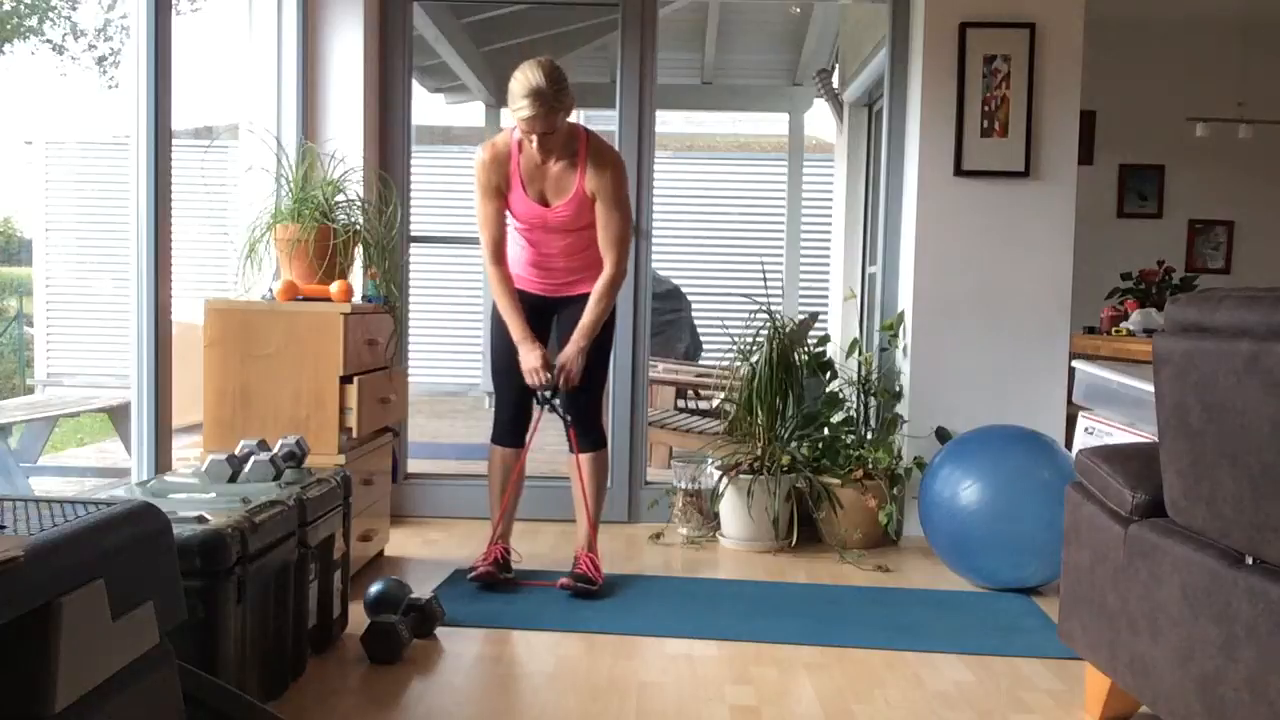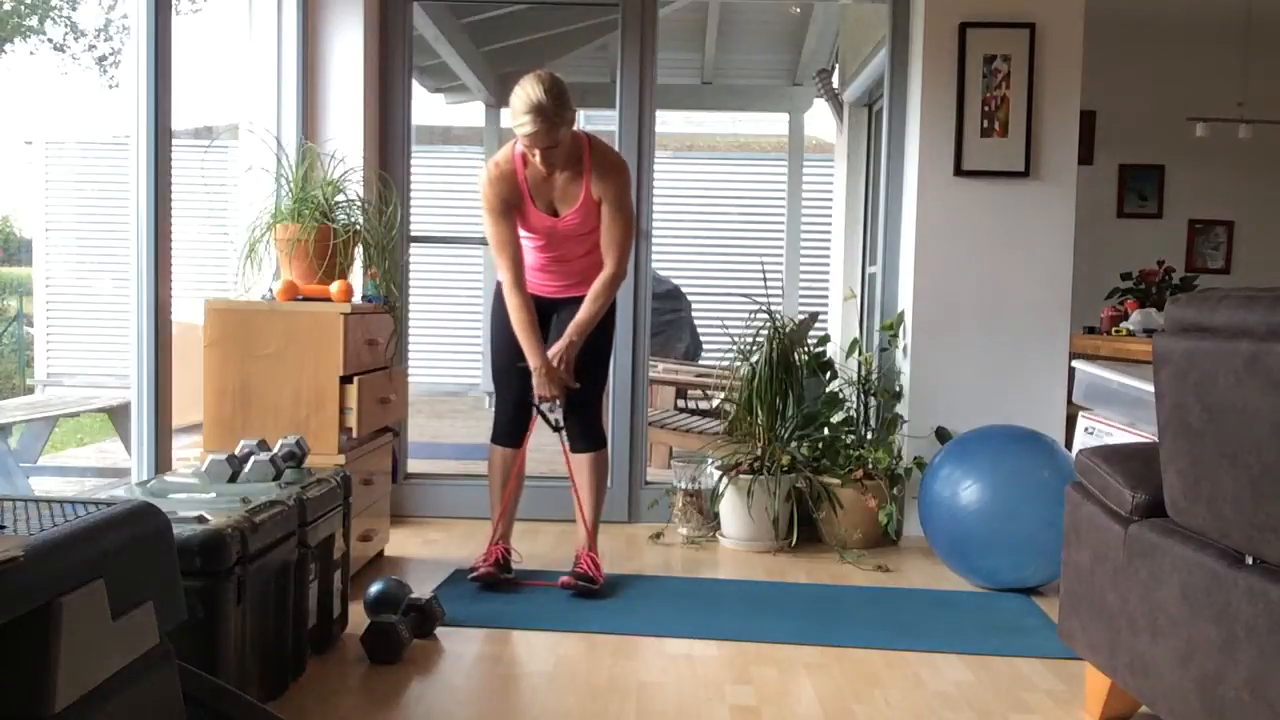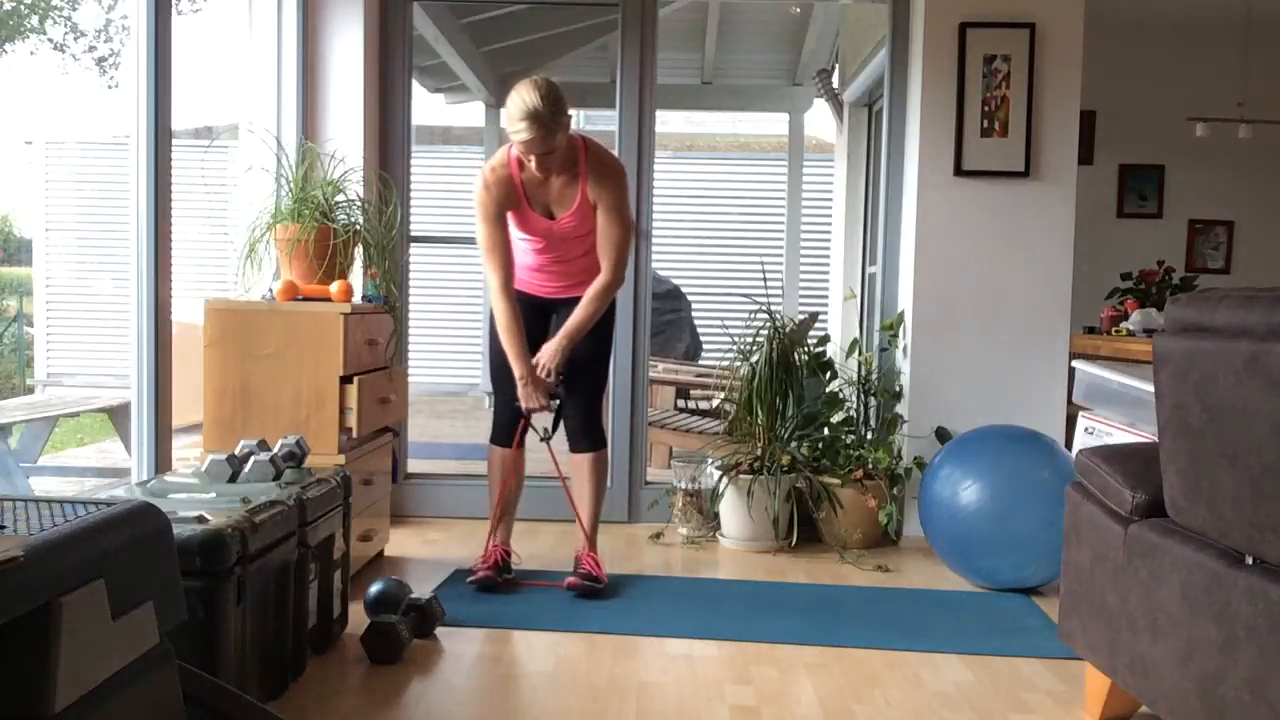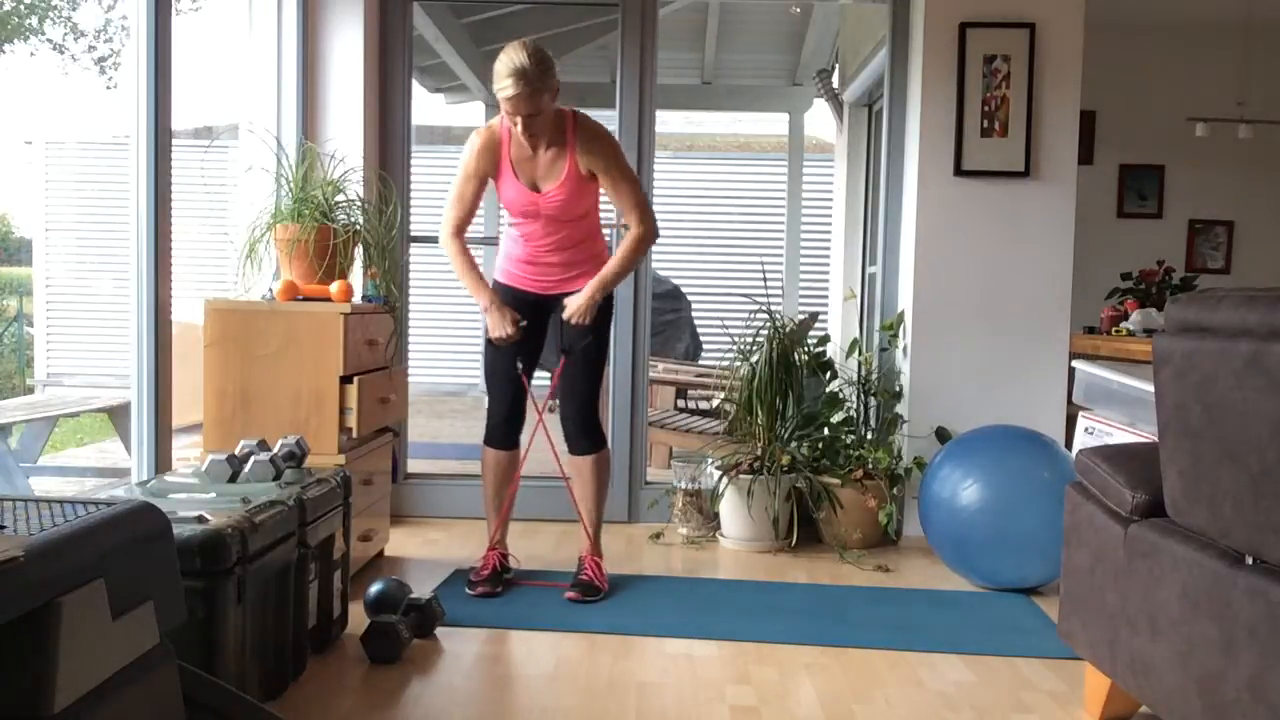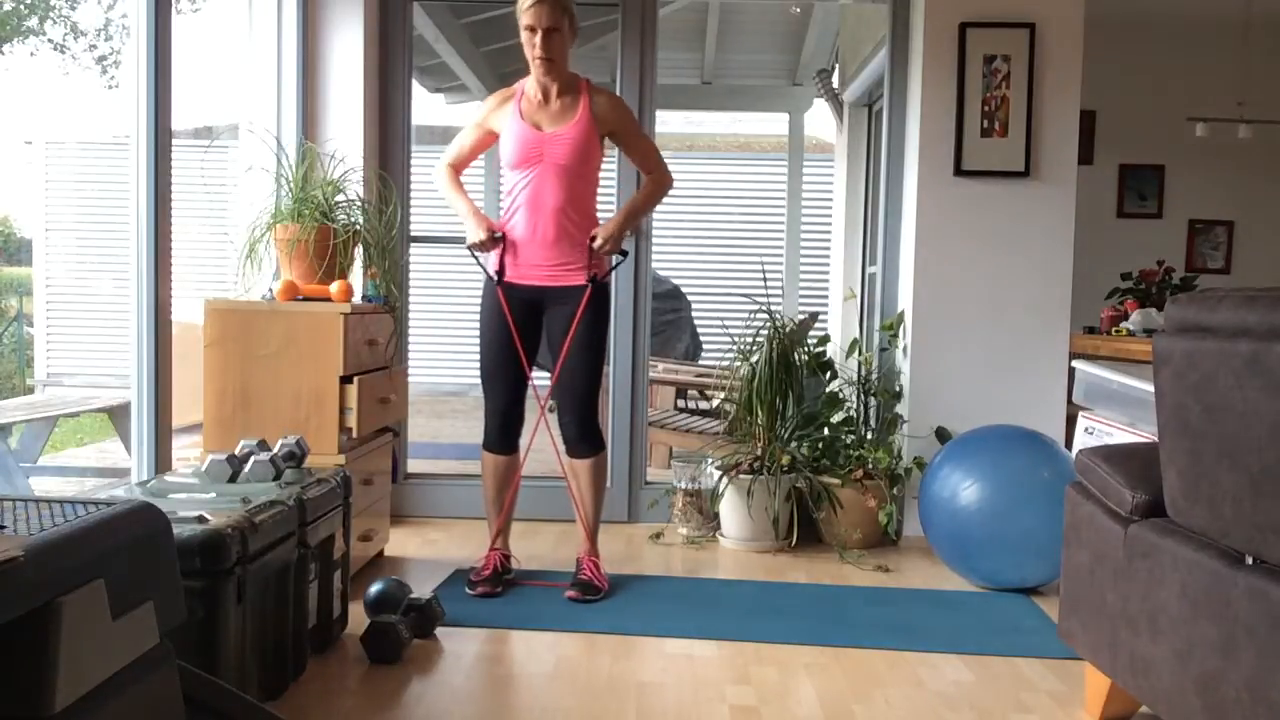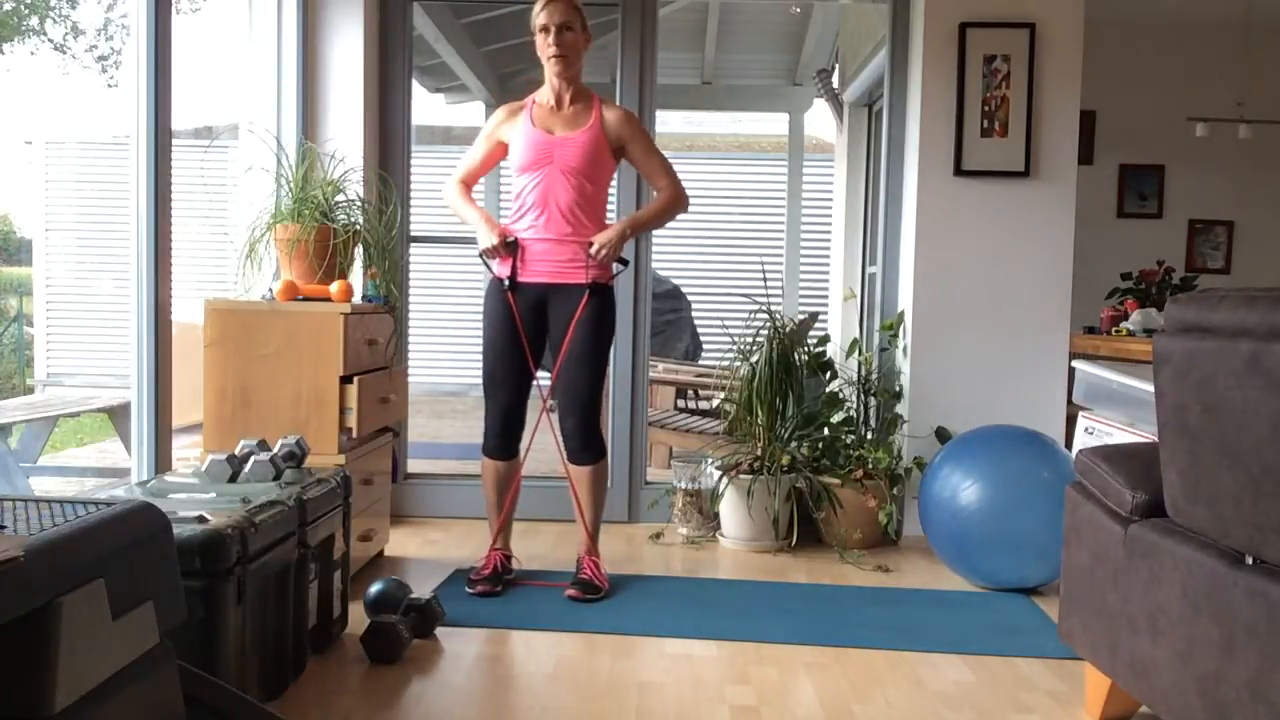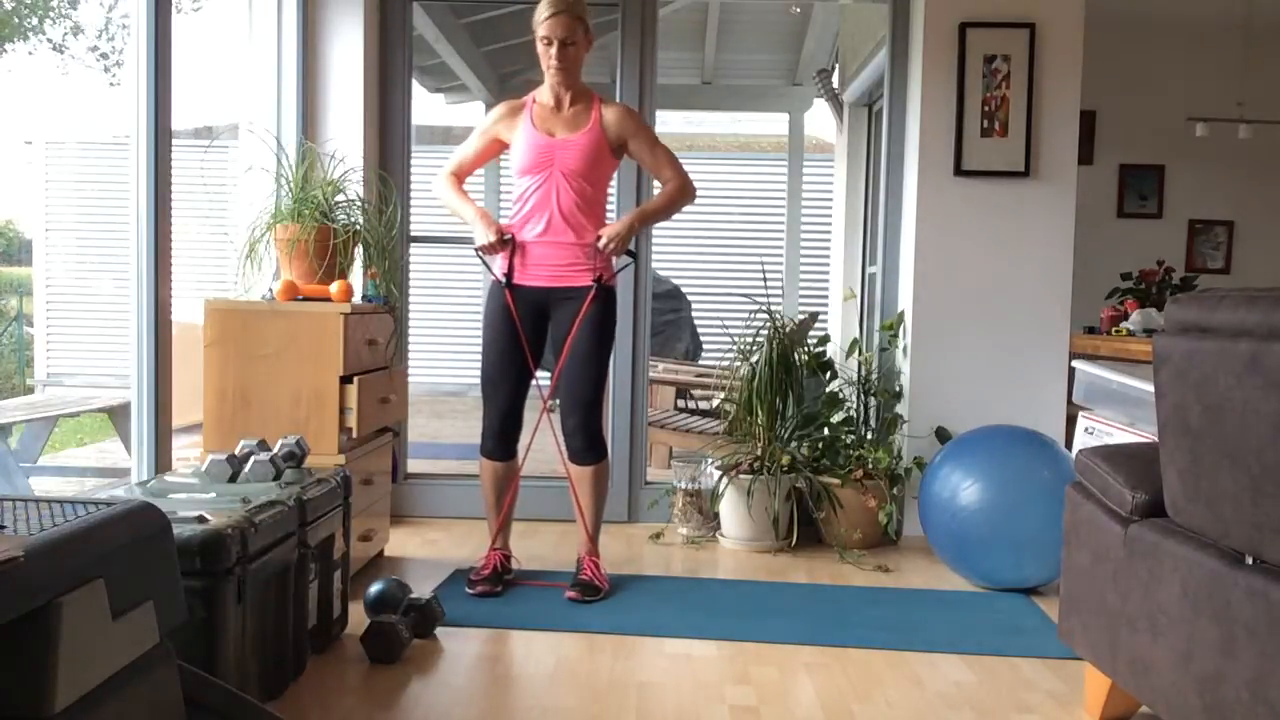
dt=0.5s
person 1, frame 1
left shoulder: (602, 163)
right shoulder: (494, 159)
left elbow: (614, 265)
right elbow: (494, 258)
left wrist: (579, 344)
right wrist: (524, 341)
left hip: (584, 295)
right hip: (520, 293)
left knee: (583, 415)
right knee: (509, 414)
left ankle: (587, 551)
right ankle: (498, 546)
person 1, frame 2
left shoulder: (607, 168)
right shoulder: (500, 174)
left elbow: (614, 266)
right elbow: (510, 278)
left wrist: (570, 343)
right wrist: (537, 365)
left hip: (587, 296)
right hip: (523, 294)
left knee: (583, 416)
right knee: (510, 413)
left ankle: (588, 551)
right ankle: (498, 546)
person 1, frame 3
left shoulder: (603, 170)
right shoulder: (496, 178)
left elbow: (612, 270)
right elbow: (500, 286)
left wrist: (561, 343)
right wrist: (523, 374)
left hip: (585, 297)
right hip: (523, 293)
left knee: (582, 417)
right knee: (509, 414)
left ankle: (589, 552)
right ankle: (499, 548)
person 1, frame 4
left shoulder: (590, 141)
right shoulder: (487, 143)
left elbow: (643, 228)
right elbow: (451, 235)
left wrist: (596, 288)
right wrist: (488, 303)
left hip: (579, 293)
right hip: (514, 289)
left knee: (580, 419)
right knee: (502, 416)
left ankle: (591, 556)
right ankle: (497, 551)
person 1, frame 5
left shoulder: (601, 105)
right shoulder: (501, 106)
left elbow: (659, 174)
right elbow: (448, 167)
left wrist: (623, 221)
right wrist: (471, 216)
left hip: (578, 284)
right hip: (510, 281)
left knee: (579, 419)
right knee: (501, 415)
left ankle: (589, 555)
right ankle: (497, 550)
person 1, frame 6
left shoulder: (612, 120)
right shoulder: (511, 118)
left elbow: (673, 195)
right elbow: (456, 184)
left wrist: (623, 230)
right wrist: (483, 224)
left hip: (583, 286)
right hip: (515, 282)
left knee: (579, 421)
right knee: (501, 418)
left ankle: (589, 556)
right ankle: (498, 552)
person 1, frame 7
left shoulder: (614, 118)
right shoulder: (510, 116)
left elbow: (680, 185)
right elbow: (447, 178)
left wrist: (632, 221)
right wrist: (479, 218)
left hip: (585, 287)
right hip: (516, 282)
left knee: (581, 421)
right knee: (499, 418)
left ankle: (589, 556)
right ankle: (498, 551)
